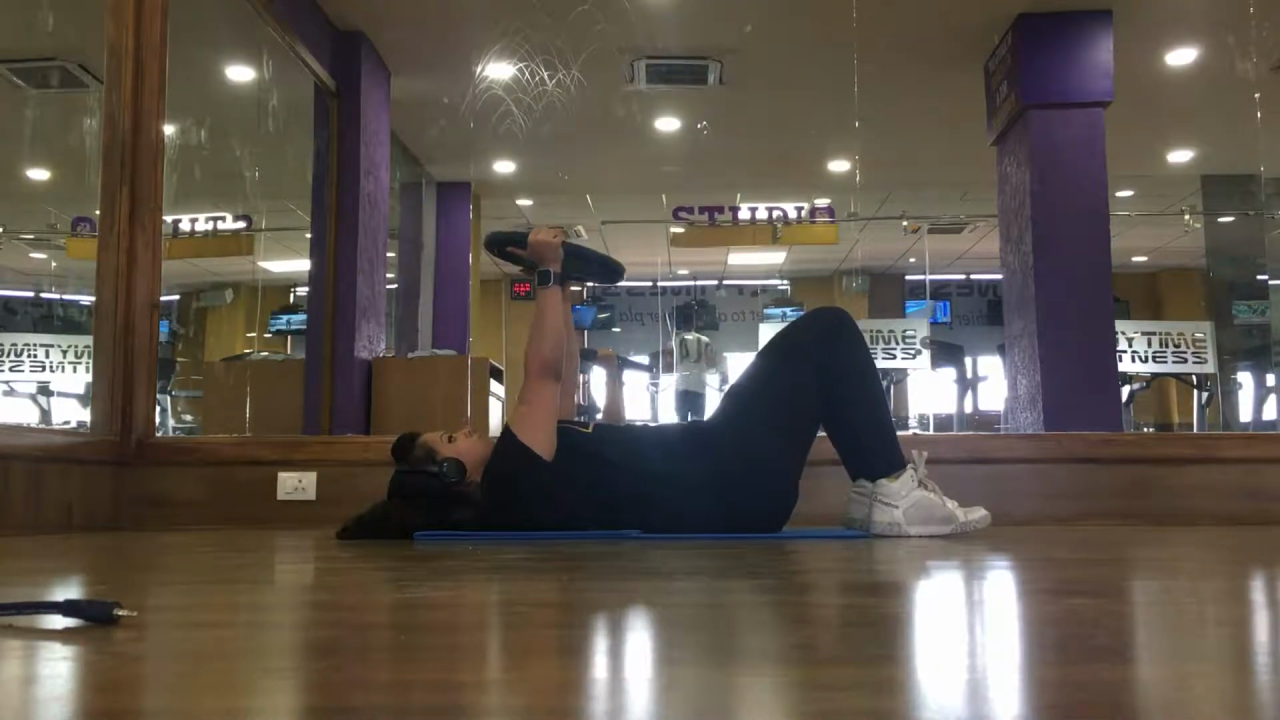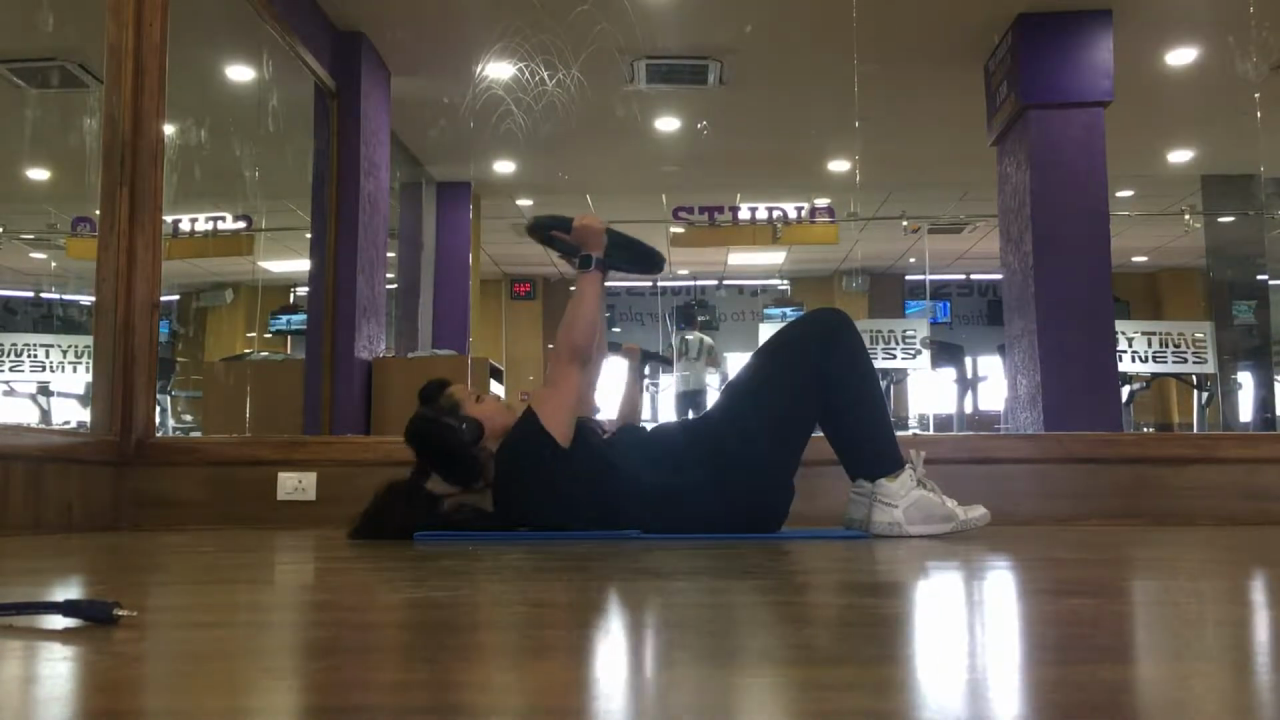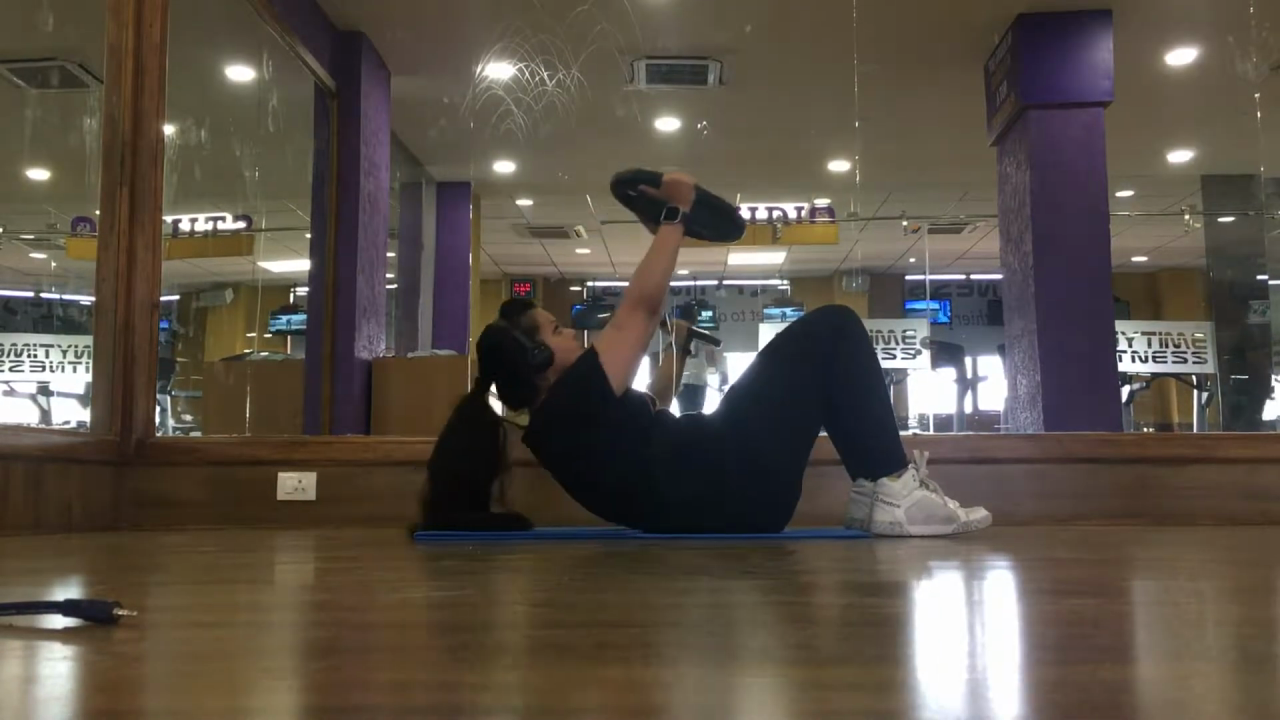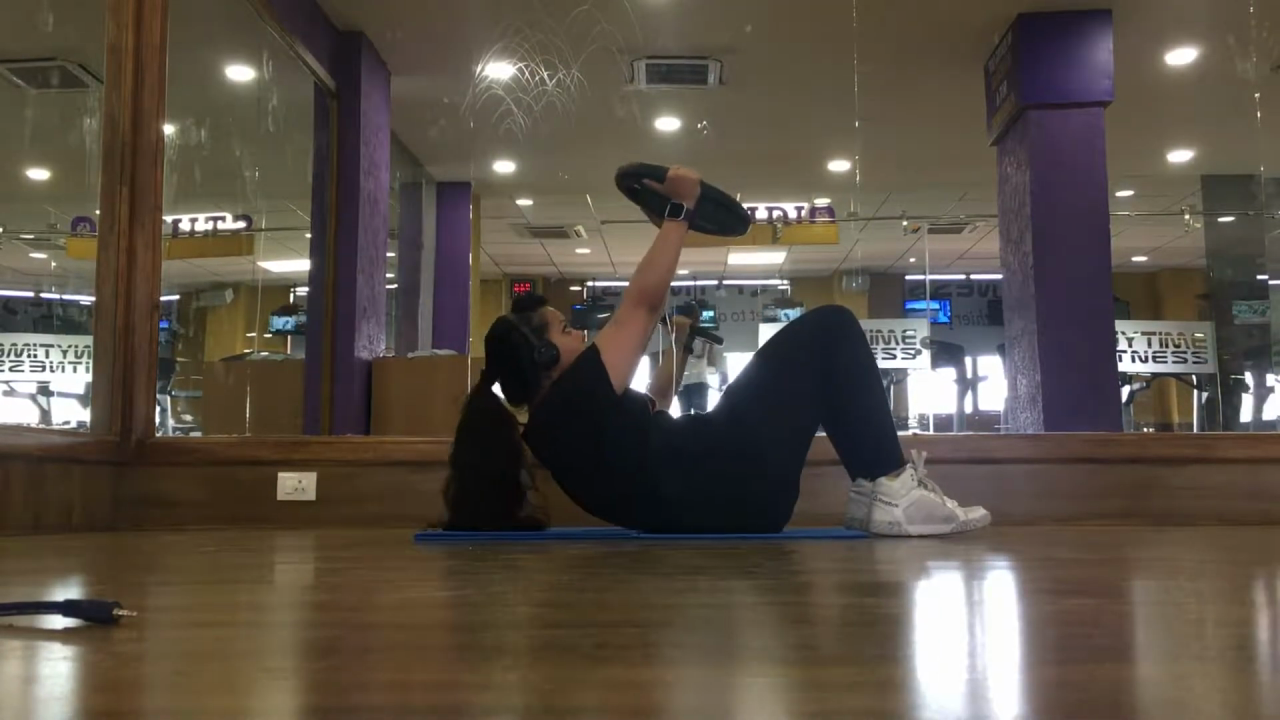
dt=0.4s
person 1, frame 1
left shoulder: (509, 489)
right shoulder: (511, 481)
left elbow: (560, 397)
right elbow: (542, 377)
left wrist: (561, 297)
right wrist: (547, 275)
left hip: (714, 481)
right hip: (729, 487)
left knee: (820, 342)
right knee: (827, 330)
left ankle: (877, 489)
right ankle: (891, 492)
person 1, frame 2
left shoulder: (515, 482)
right shoulder: (522, 463)
right elbow: (572, 359)
left wrist: (634, 374)
right wrist: (590, 262)
left hip: (711, 491)
right hip: (724, 490)
left knee: (816, 349)
right knee: (825, 332)
left ankle: (879, 487)
right ankle: (889, 492)
person 1, frame 3
left shoulder: (557, 422)
right shoulder: (572, 399)
right elbow: (641, 307)
left wrist: (677, 355)
right wrist: (675, 215)
left hip: (712, 499)
right hip: (732, 490)
left knee: (825, 346)
right knee: (833, 329)
left ankle: (878, 490)
right ankle: (892, 491)
person 1, frame 4
left shoulder: (556, 420)
right shoulder: (573, 397)
right elbow: (641, 304)
left wrist: (677, 349)
right wrist: (679, 210)
left hip: (709, 502)
right hip: (732, 489)
left knee: (823, 352)
right knee: (830, 328)
left ankle: (876, 489)
right ankle: (890, 491)
